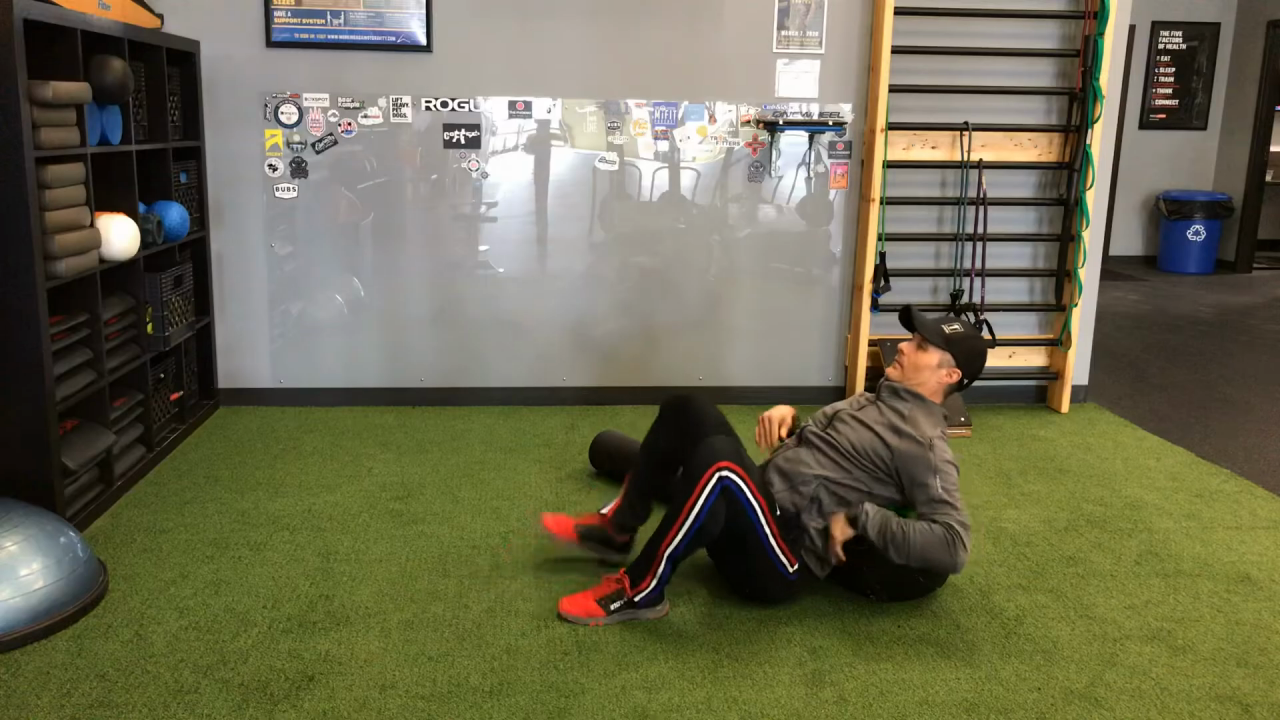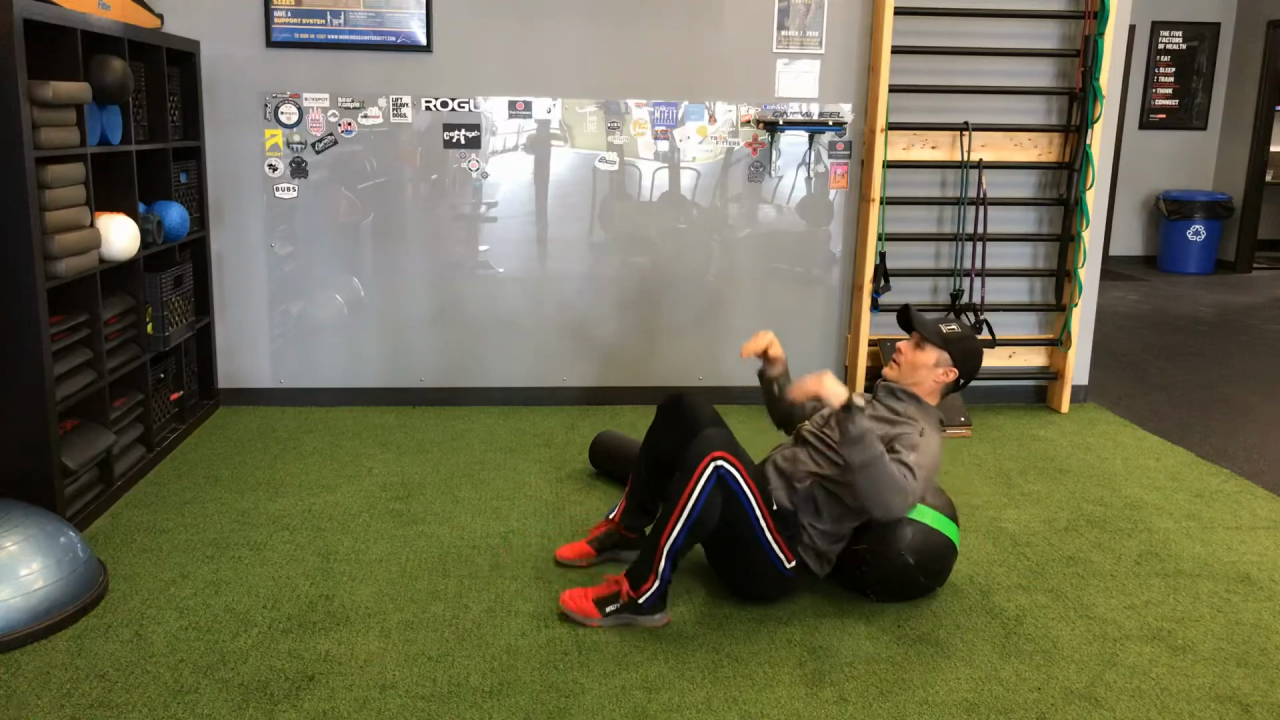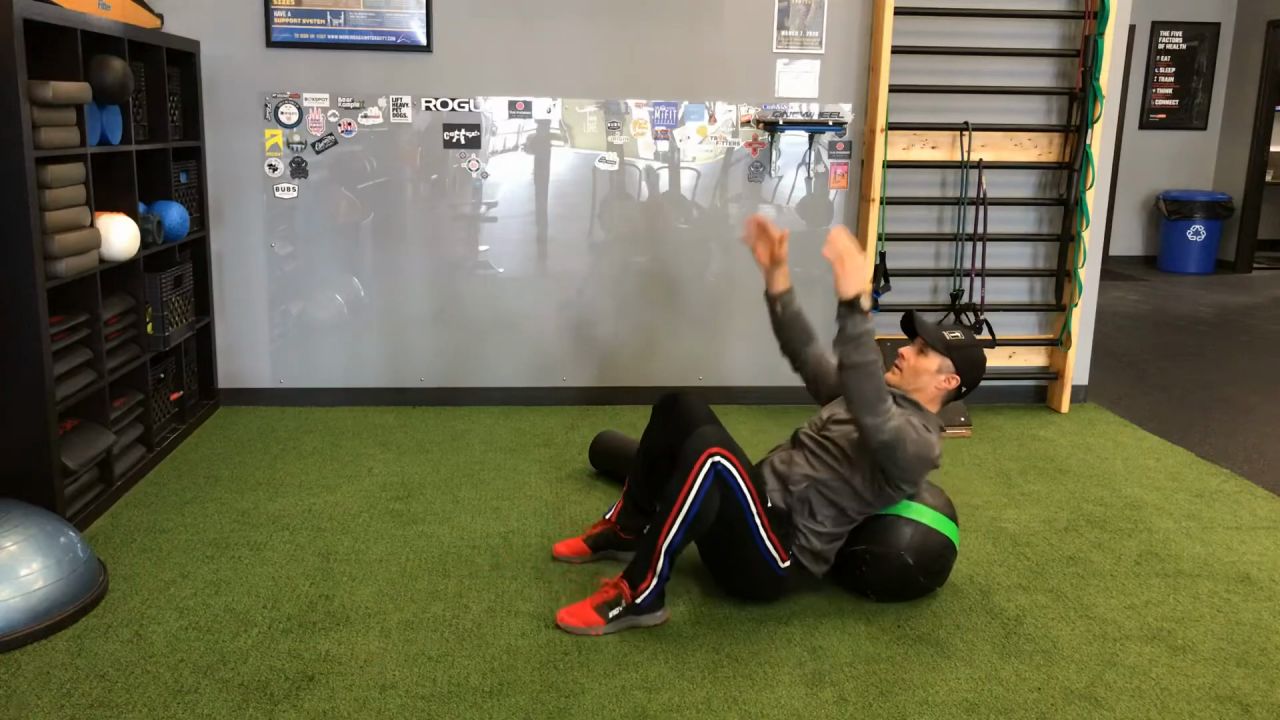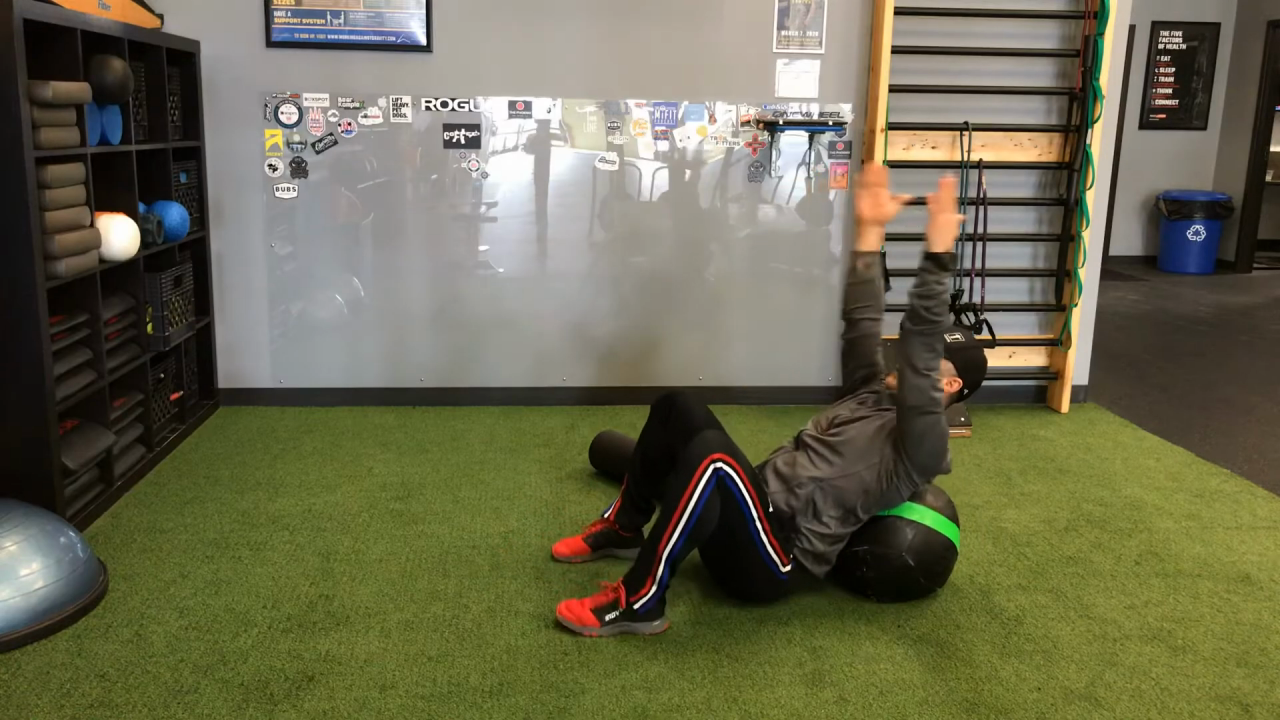
dt=0.3s
person 1, frame 1
left shoulder: (924, 446)
right shoulder: (879, 401)
left elbow: (952, 549)
left wrist: (861, 518)
right wrist: (787, 416)
left hip: (776, 558)
right hip: (751, 510)
left knee: (718, 456)
right knee: (687, 410)
left ankle: (640, 590)
right ankle: (616, 529)
person 1, frame 2
left shoulder: (918, 438)
right shoulder: (876, 400)
left elbow: (888, 500)
right elbow: (795, 421)
left wrist: (846, 405)
right wrist: (775, 365)
left hip: (773, 558)
right hip: (750, 510)
left knee: (713, 449)
right knee: (684, 409)
left ankle: (640, 594)
right ankle: (627, 531)
person 1, frame 3
left shoulder: (914, 447)
right shoulder: (857, 398)
left elbow: (873, 424)
right elbow: (804, 354)
left wrist: (854, 303)
right wrist: (776, 275)
left hip: (771, 558)
right hip: (752, 512)
left knee: (709, 448)
right knee: (680, 409)
left ankle: (639, 595)
right ankle: (624, 532)
person 1, frame 4
left shoulder: (921, 445)
right shoulder: (872, 395)
left elbow: (921, 361)
right elbow: (861, 321)
left wrist: (938, 255)
right wrist: (868, 232)
left hip: (768, 560)
right hip: (749, 512)
left knee: (709, 454)
right knee: (677, 408)
left ankle: (638, 603)
right ankle: (622, 530)
